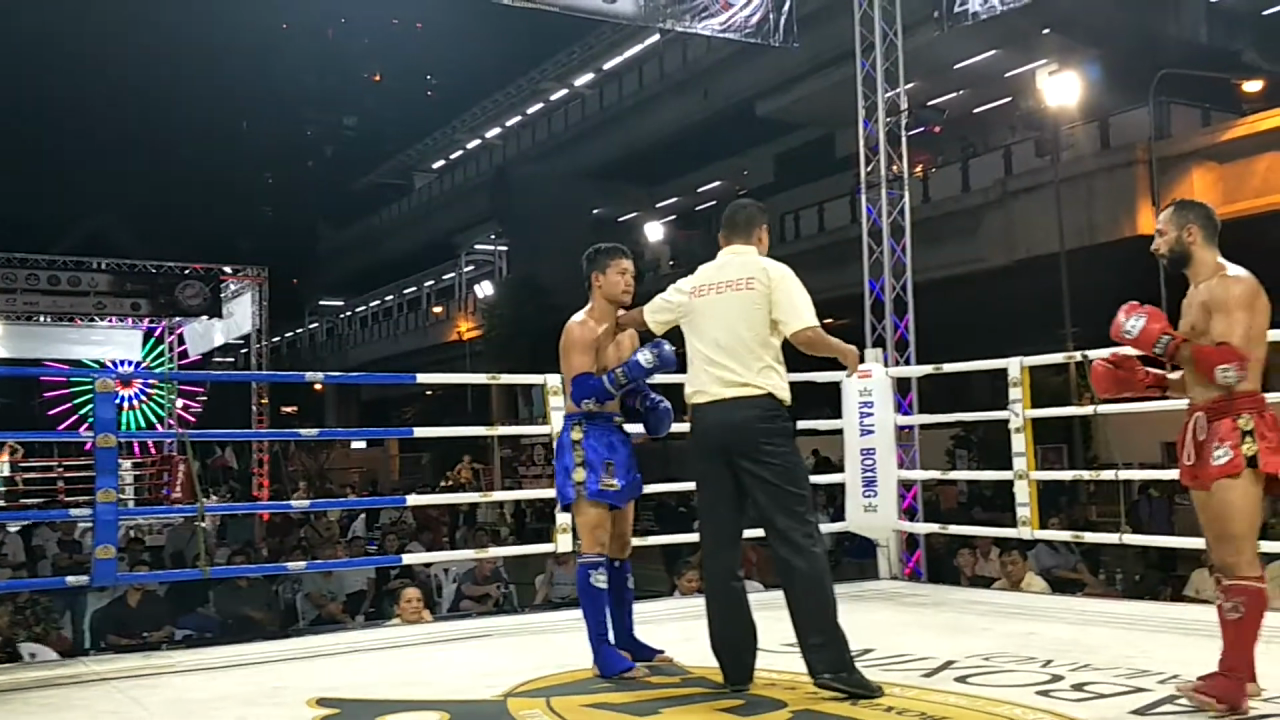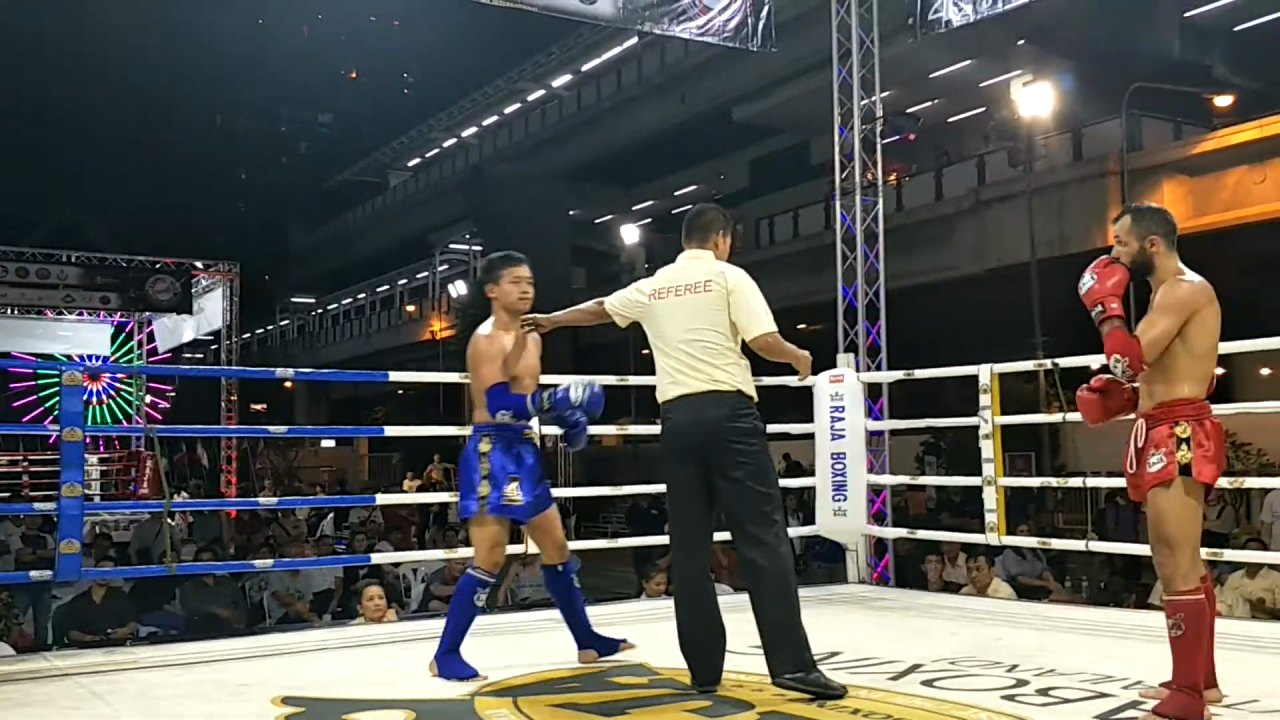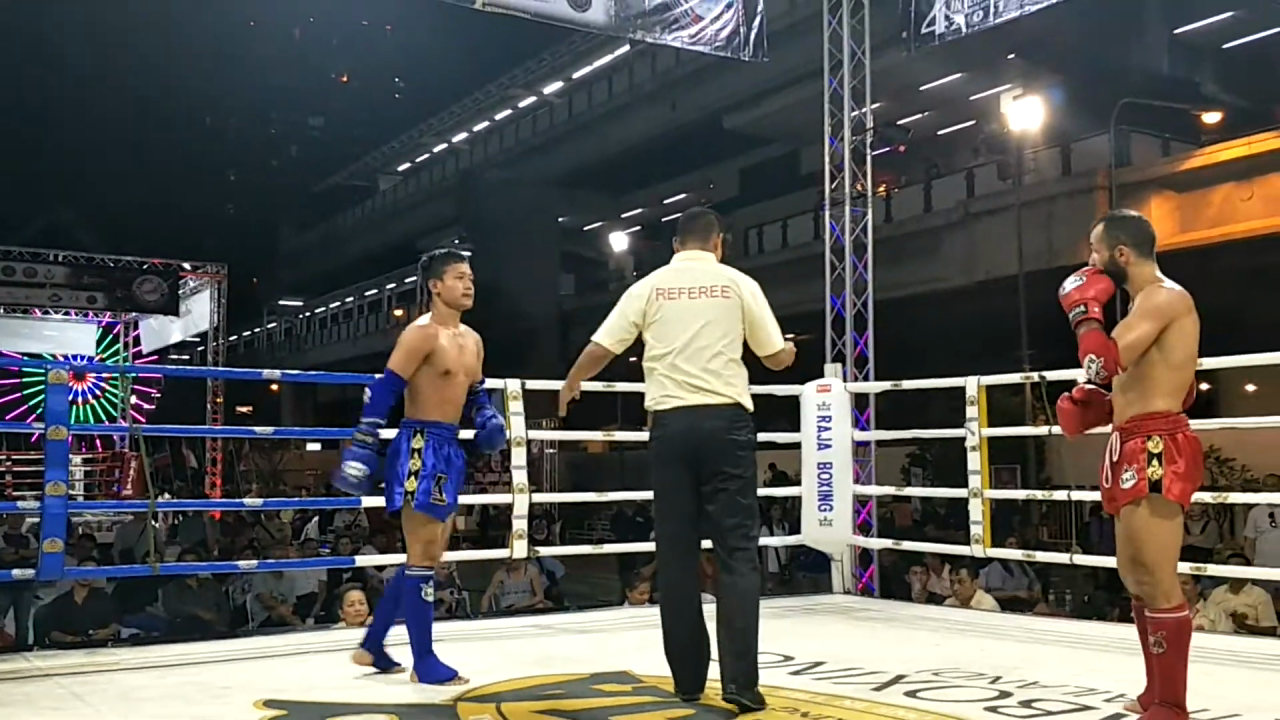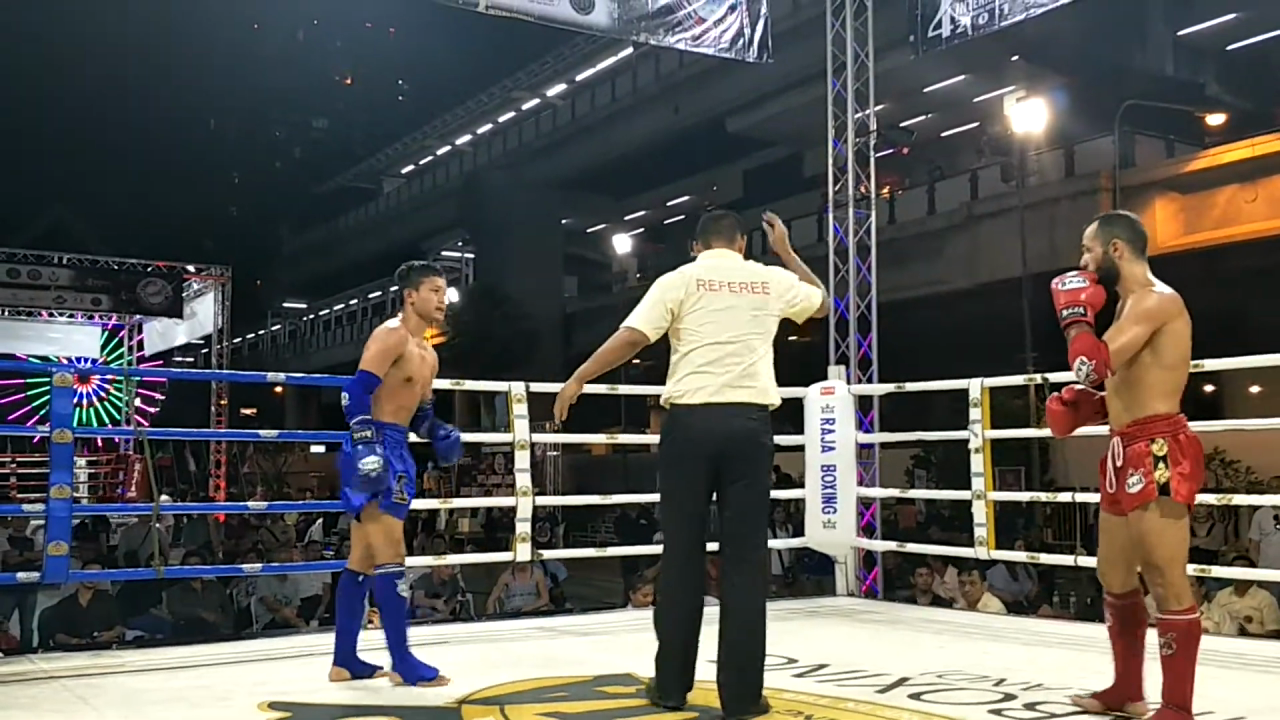
dt=0.4s
person 1, frame 1
left shoulder: (1233, 285)
right shoulder: (1196, 294)
left elbow: (1230, 367)
left wrist: (1161, 341)
right wrist: (1144, 379)
left hip: (1238, 428)
right hip: (1204, 429)
left knee: (1237, 556)
right knee: (1224, 556)
left ankle: (1235, 678)
right ankle: (1236, 670)
person 1, frame 2
left shoulder: (1182, 289)
right shoulder: (1170, 293)
left elbow: (1129, 361)
left wrist: (1104, 303)
right wrist: (1125, 398)
left hip: (1179, 437)
right hip: (1161, 438)
left knee: (1176, 566)
right knee: (1183, 563)
right ankle: (1201, 678)
person 1, frame 3
left shoulder: (1161, 297)
right shoulder: (1151, 301)
left elbow: (1102, 363)
left wrist: (1082, 308)
right wrist: (1107, 406)
left hip: (1154, 451)
right hip: (1135, 452)
left knee: (1157, 582)
right knee: (1137, 579)
person 1, frame 4
left shoulder: (1153, 299)
right shoulder: (1134, 303)
left elbow: (1091, 366)
left wrist: (1073, 311)
right wrist: (1094, 407)
left hip: (1156, 454)
right hip: (1127, 456)
left knee: (1166, 584)
right knee: (1114, 576)
person 2, frame 1
left shoulder: (693, 285)
right shoulder: (771, 272)
left elbow: (644, 317)
right elbow: (805, 335)
left wrist: (613, 322)
right wrist: (845, 351)
left hip: (708, 418)
right hip: (758, 414)
left knee: (720, 546)
right knee: (797, 537)
left ankle: (736, 667)
right ankle: (830, 663)
person 2, frame 2
left shoulder: (652, 287)
right shoulder: (728, 276)
left elbow: (600, 308)
right elbow: (763, 340)
left wrist: (551, 319)
right wrist: (798, 356)
left hip: (678, 418)
right hip: (728, 412)
left knee: (690, 546)
right knee: (763, 537)
left ankle: (704, 667)
right ankle: (792, 662)
person 2, frame 3
left shoulder: (648, 288)
right shoulder: (737, 284)
left elbow: (600, 350)
right elbow: (778, 358)
left wrist: (570, 384)
right wrist: (790, 351)
left hip: (670, 426)
right hip: (725, 423)
left knee: (676, 554)
right knee: (737, 550)
left ankle: (689, 677)
right ankle: (738, 677)
person 2, frame 4
left shoulder: (679, 279)
right shoulder: (770, 279)
left elbow: (631, 337)
right elbow: (819, 300)
left wrist: (577, 379)
right wrist: (788, 253)
left hip: (690, 421)
right hip: (749, 421)
left knee: (682, 552)
right knee: (744, 559)
person 3, frame 1
left shoulder: (627, 330)
right shoulder: (580, 328)
right elbow: (584, 394)
left wrist: (650, 403)
right wrist: (632, 369)
left hip: (616, 439)
right hip: (585, 440)
left knee: (620, 546)
right knee: (596, 547)
left ankle: (625, 641)
right ankle: (603, 652)
person 3, frame 2
left shoulder: (532, 338)
right shoulder: (486, 340)
right elbow: (500, 405)
left wrist: (567, 415)
right wrist: (561, 400)
left hip: (524, 450)
right hip: (493, 453)
left knee: (557, 550)
right knee: (489, 560)
left ankle: (587, 641)
right ankle: (447, 653)
person 3, frame 3
left shoulder: (472, 340)
right shoulder: (421, 334)
left elbow: (475, 392)
right elbow: (383, 391)
left wrist: (489, 418)
right wrist: (360, 449)
left hip: (449, 450)
right hip: (420, 447)
left knee: (424, 558)
right knee: (422, 560)
left ankle: (372, 645)
right ankle: (424, 660)
person 3, frame 4
left shoulder: (428, 355)
right shoulder: (391, 335)
right elbow: (356, 391)
left wrist: (441, 434)
right wrist: (364, 449)
left hip: (394, 450)
right hip: (377, 449)
left knee: (362, 561)
right knee: (390, 556)
left ankle: (345, 659)
right ankle: (402, 660)
